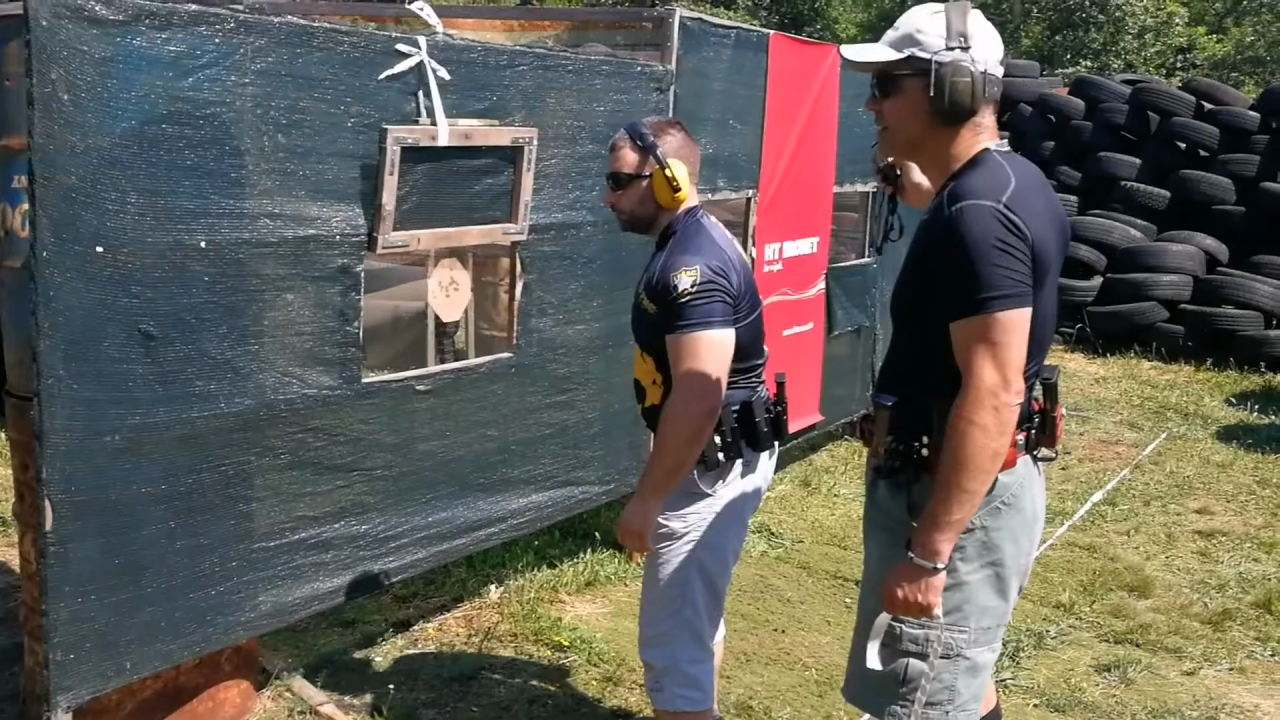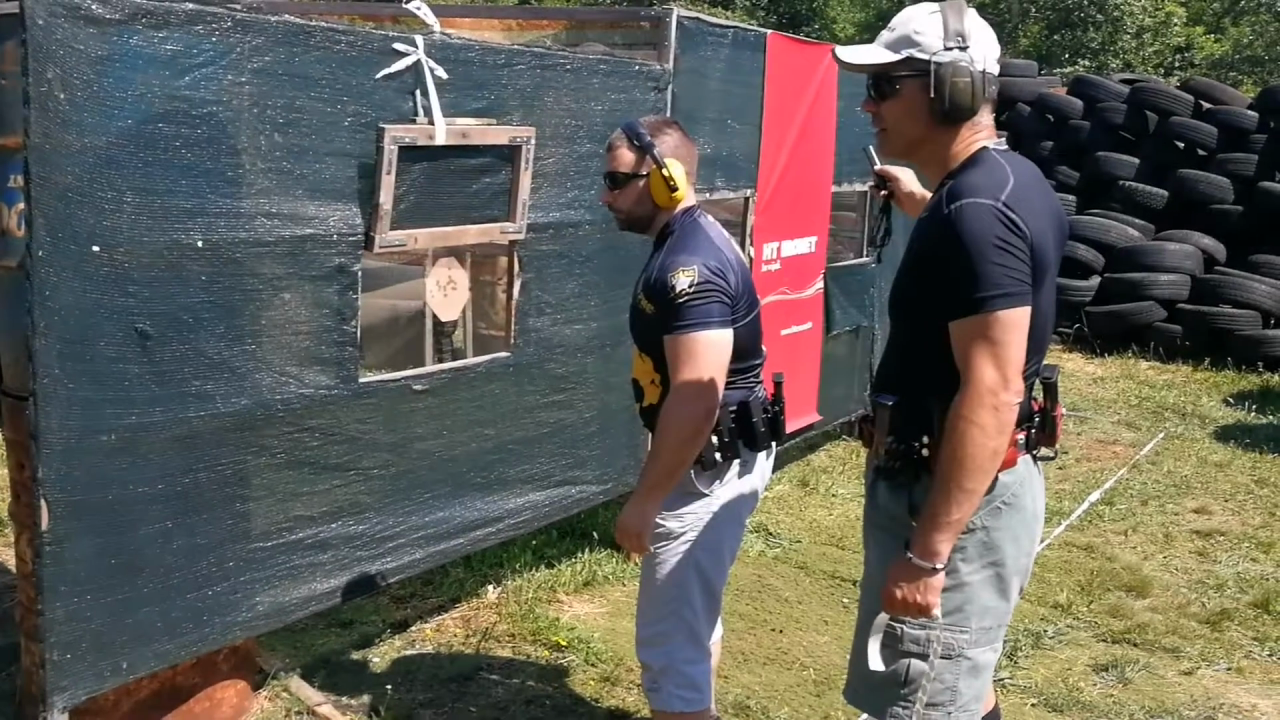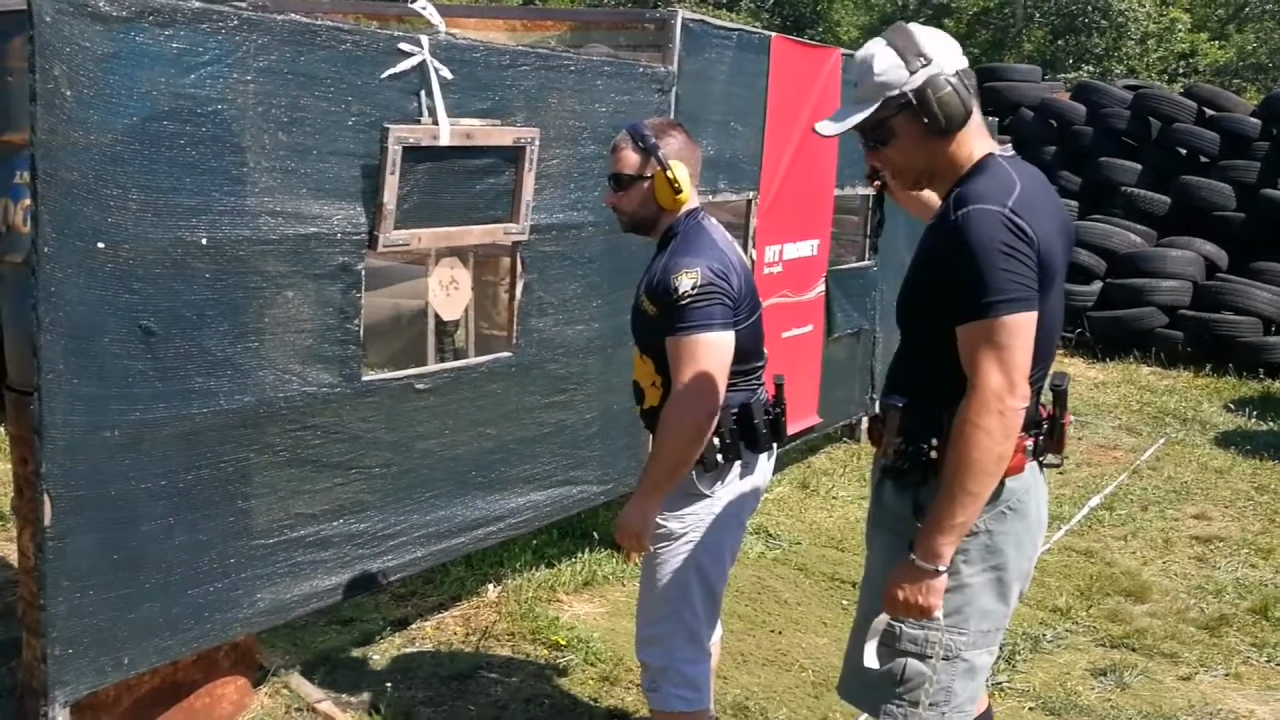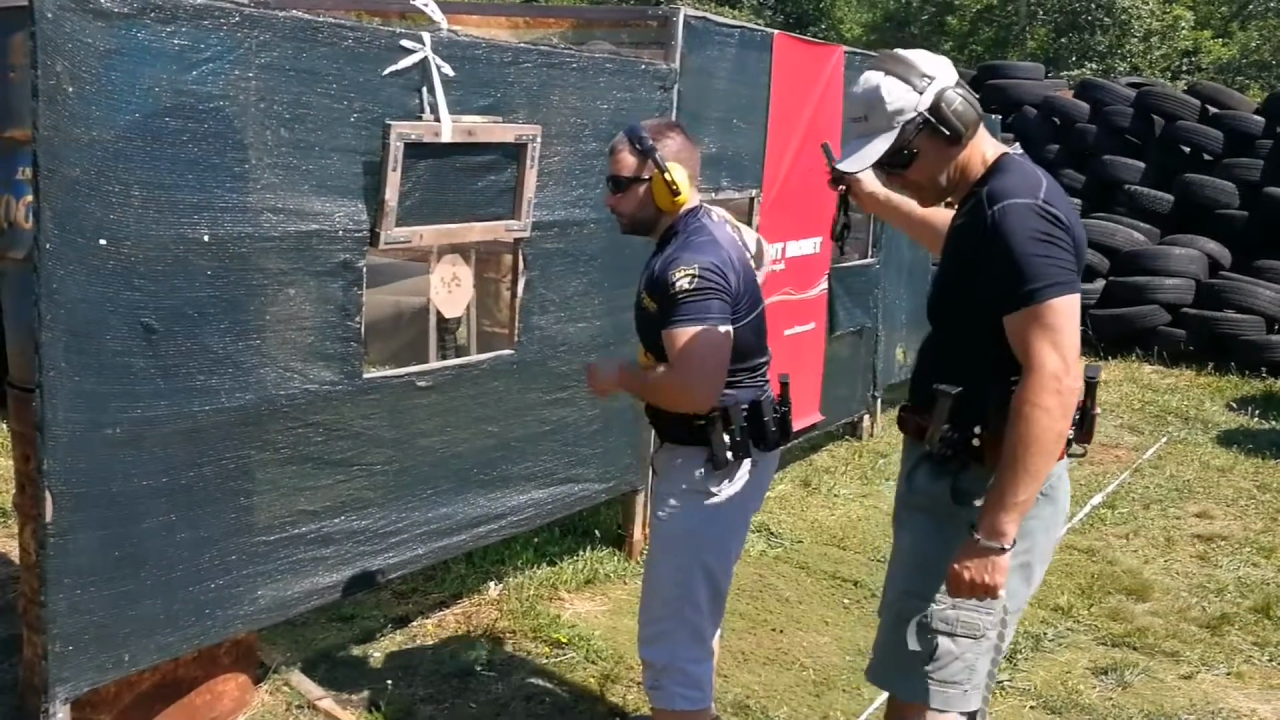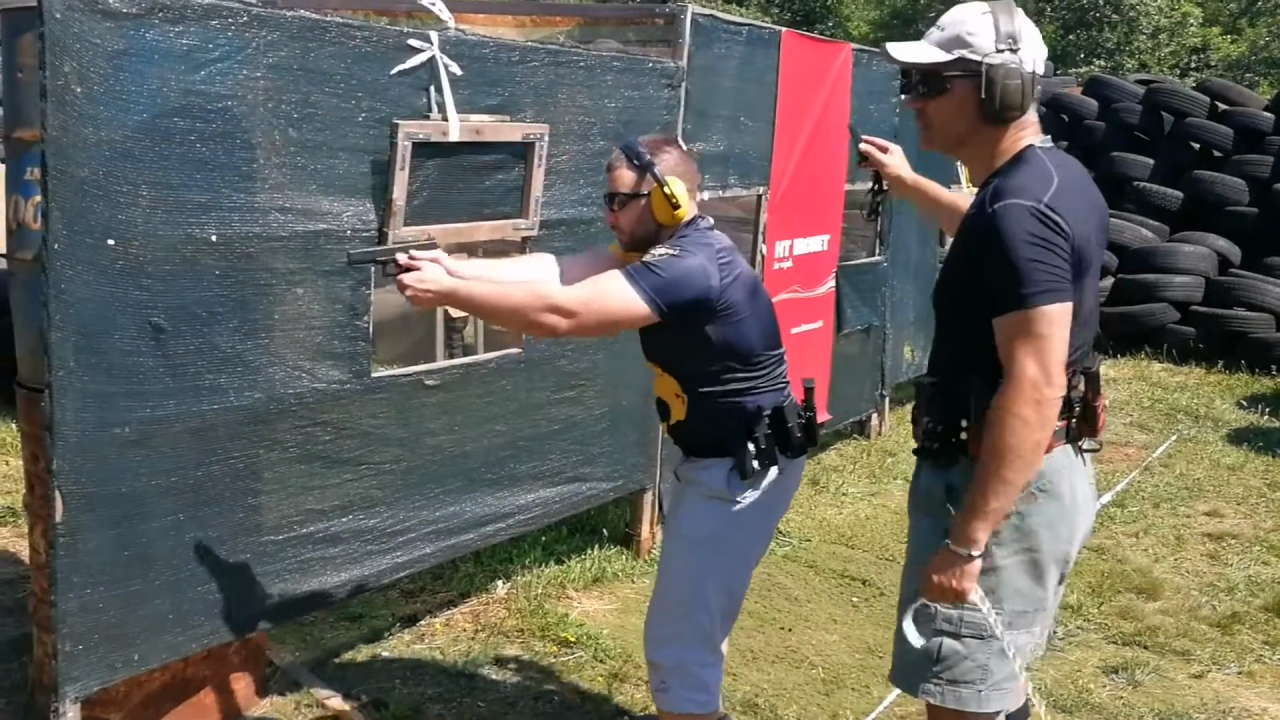
dt=0.7s
person 1, frame 1
left shoulder: (976, 211)
right shoulder: (1008, 180)
left elbow: (994, 394)
left wrist: (927, 551)
right wrist: (929, 198)
left hip: (953, 498)
right hip: (964, 483)
person 1, frame 2
left shoulder: (975, 209)
right shoulder: (1007, 179)
left elbow: (993, 393)
left wrist: (926, 551)
right wrist: (922, 206)
left hip: (955, 497)
right hip: (961, 484)
person 1, frame 3
left shoulder: (983, 217)
right shoulder: (1011, 184)
left elbow: (998, 398)
left wrist: (931, 554)
right wrist: (921, 202)
left hip: (960, 501)
right hip: (960, 488)
person 1, frame 4
left shoulder: (1017, 214)
right shoulder: (994, 200)
left elbow: (1054, 381)
left wrist: (994, 535)
right wrist: (880, 202)
left hip: (982, 488)
right hip: (954, 472)
person 1, frame 5
left shoulder: (1020, 207)
right shoulder: (1048, 176)
left elbow: (1035, 386)
left wrist: (965, 540)
right wrist: (908, 184)
left hip: (999, 483)
right hip: (1024, 475)
person 2, frame 1
left shoulder: (691, 265)
right shoulder: (691, 242)
left elbow: (698, 400)
left wrist: (645, 499)
left hip: (710, 465)
right hip: (711, 458)
left knee: (672, 635)
right knee: (696, 612)
person 2, frame 2
left shoulder: (689, 264)
right shoulder: (688, 241)
left elbow: (697, 399)
left wrist: (644, 500)
right wrist: (655, 486)
left hip: (708, 466)
right hip: (708, 458)
left knee: (669, 638)
right knee: (693, 613)
person 2, frame 3
left shoulder: (693, 267)
right shoulder: (691, 245)
left elbow: (698, 401)
left wrist: (644, 501)
left hip: (709, 467)
right hip: (709, 461)
left knee: (670, 637)
right knee: (693, 613)
person 2, frame 4
left shoulder: (692, 263)
right shoulder: (705, 231)
left elbow: (693, 388)
left wrist: (620, 377)
left hip: (712, 461)
right hip: (716, 452)
left knee: (672, 632)
right knee: (690, 609)
person 2, frame 5
left shoulder: (687, 266)
right shoulder: (663, 248)
left elbow: (561, 314)
right elbow: (558, 274)
left wrist: (450, 291)
right wrist: (452, 270)
left hip: (741, 469)
right hip: (714, 458)
left knee: (679, 635)
right knee: (695, 603)
